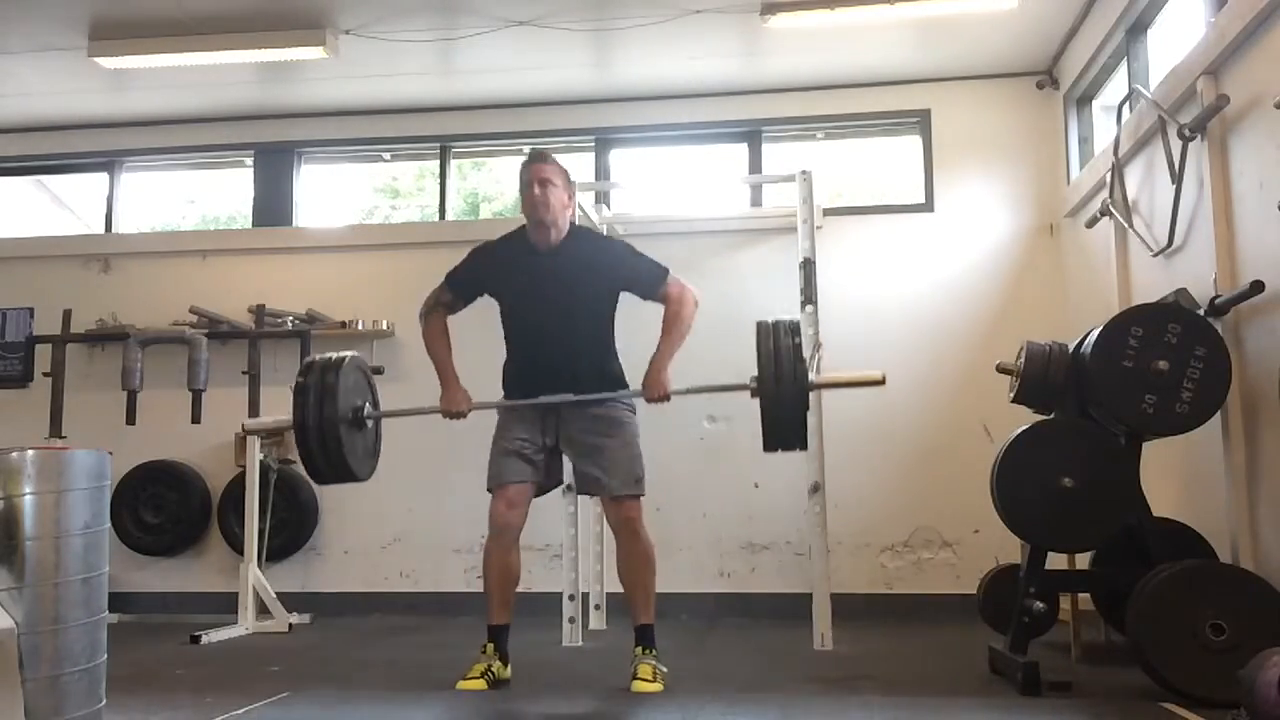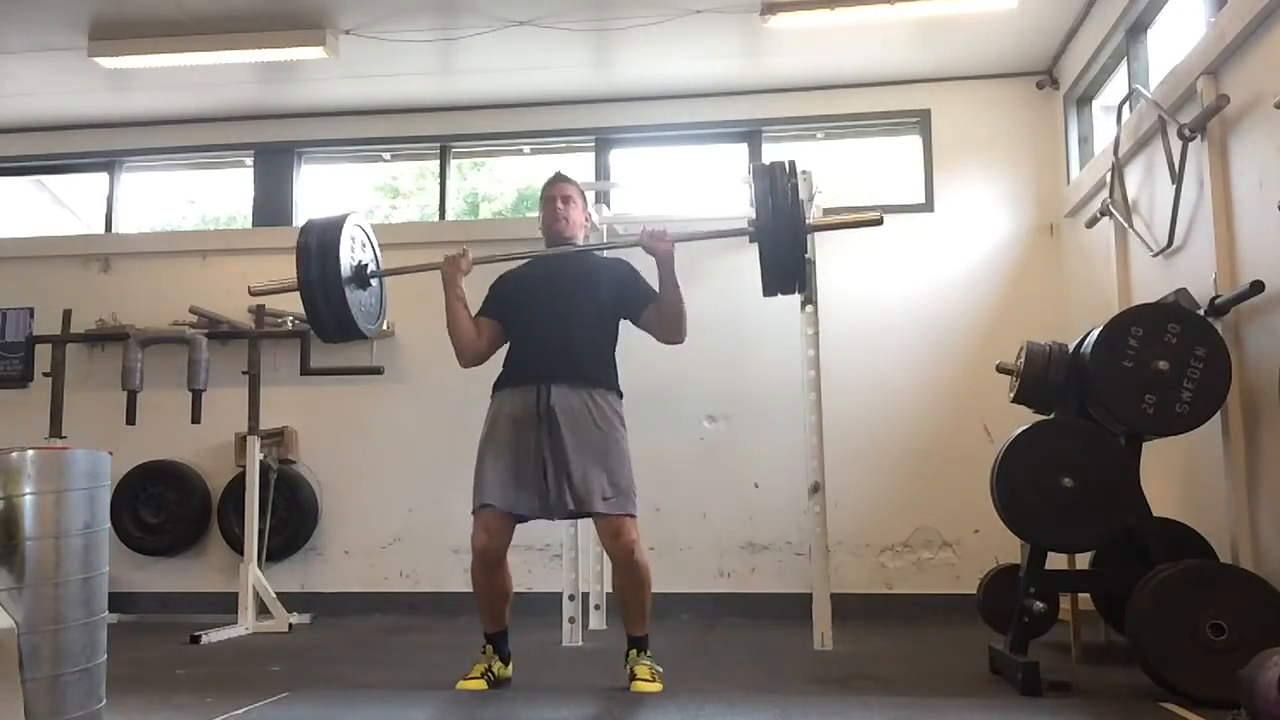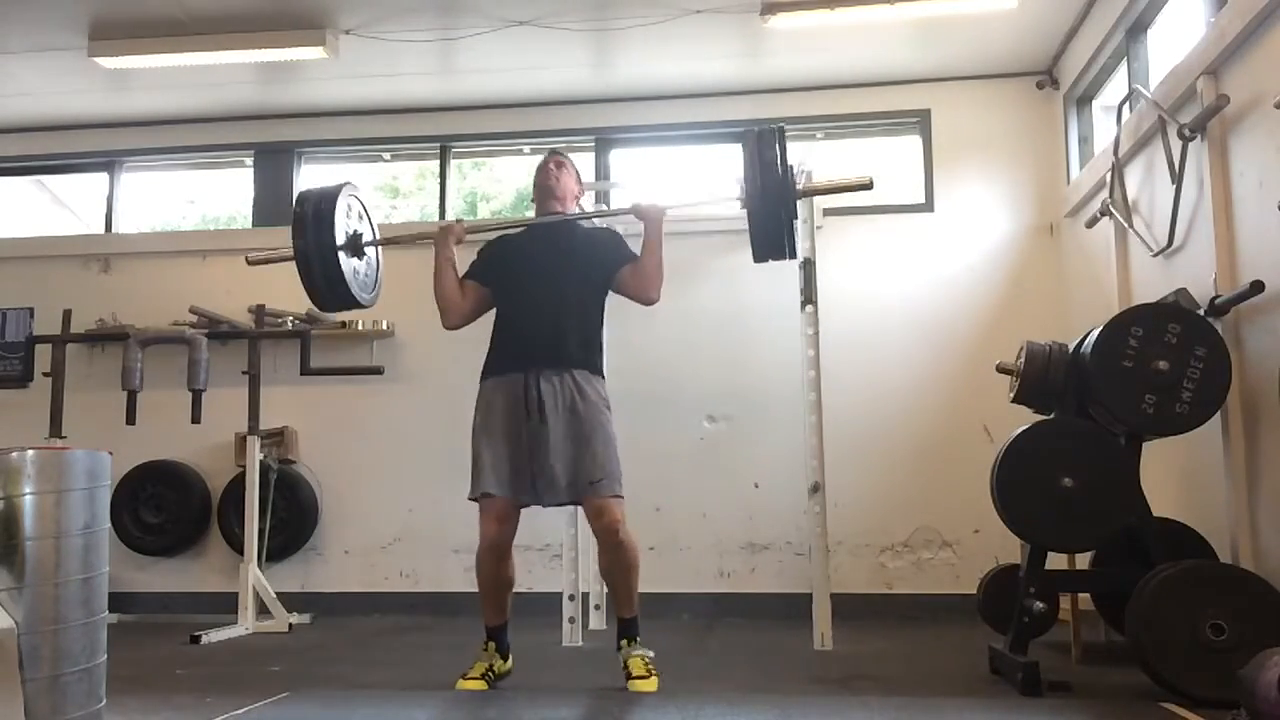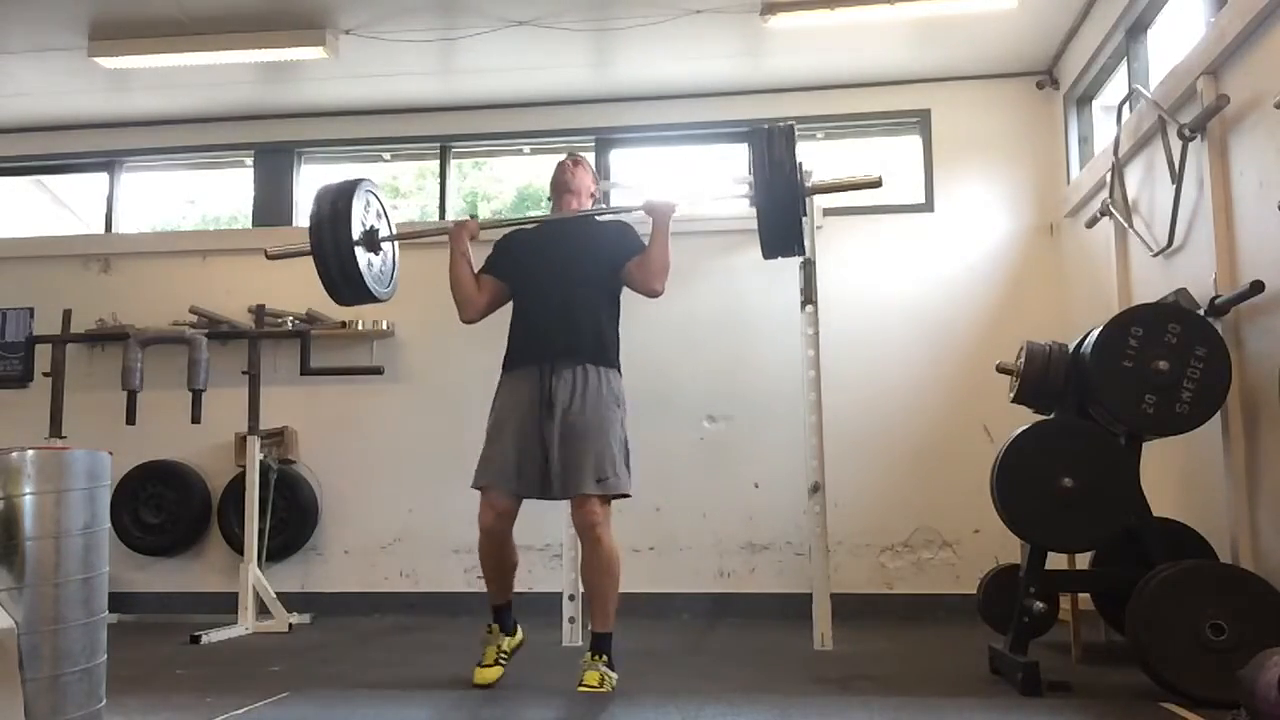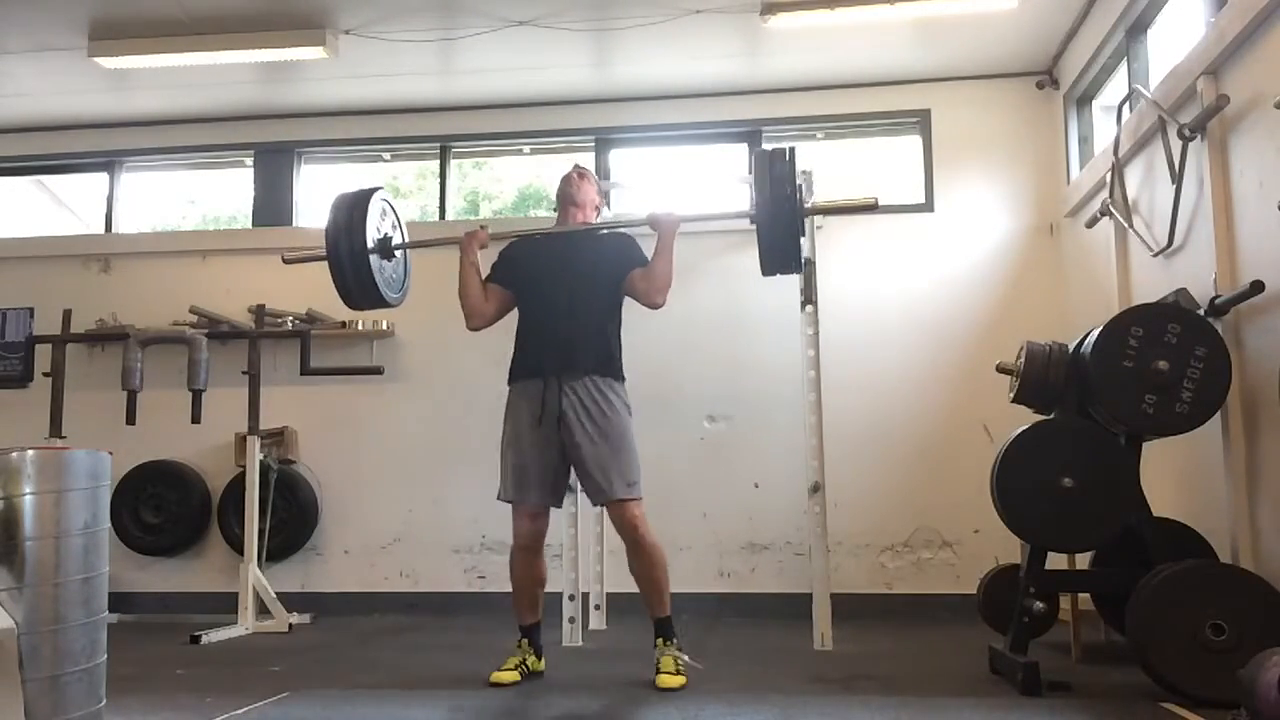
dt=0.5s
person 1, frame 1
left shoulder: (606, 253)
right shoulder: (496, 256)
left elbow: (683, 298)
right elbow: (434, 312)
left wrist: (661, 364)
right wrist: (450, 382)
left hip: (599, 399)
right hip: (526, 402)
left knee: (627, 518)
right knee: (504, 519)
left ankle: (646, 650)
right ankle: (496, 653)
person 1, frame 2
left shoulder: (613, 272)
right shoulder: (512, 281)
left elbow: (673, 332)
right elbow: (470, 352)
left wrist: (664, 263)
right wrist: (453, 283)
left hip: (588, 401)
right hip: (515, 405)
left knee: (623, 540)
right knee: (486, 541)
left ankle: (639, 654)
right ankle: (496, 653)
person 1, frame 3
left shoulder: (600, 241)
right shoulder: (501, 249)
left elbow: (647, 291)
right elbow: (453, 313)
left wrist: (652, 226)
right wrist: (445, 252)
left hip: (574, 385)
right hip: (505, 388)
left knee: (608, 519)
right knee: (494, 527)
left ankle: (632, 641)
right ankle: (496, 649)
person 1, frame 4
left shoulder: (613, 234)
right shoulder: (516, 243)
left elbow: (652, 282)
right elbow: (471, 307)
left wrist: (661, 221)
right wrist: (460, 245)
left hip: (588, 380)
right hip: (521, 382)
left knee: (592, 519)
right knee: (493, 516)
left ankle: (601, 655)
right ankle: (503, 626)
person 1, frame 5
left shoulder: (616, 246)
right shoulder: (521, 252)
left elbow: (654, 294)
right elbow: (477, 314)
left wrist: (666, 234)
right wrist: (470, 254)
left hip: (596, 389)
right hip: (532, 394)
left knee: (630, 519)
right knee: (526, 530)
left ankle: (666, 644)
right ankle: (529, 647)
